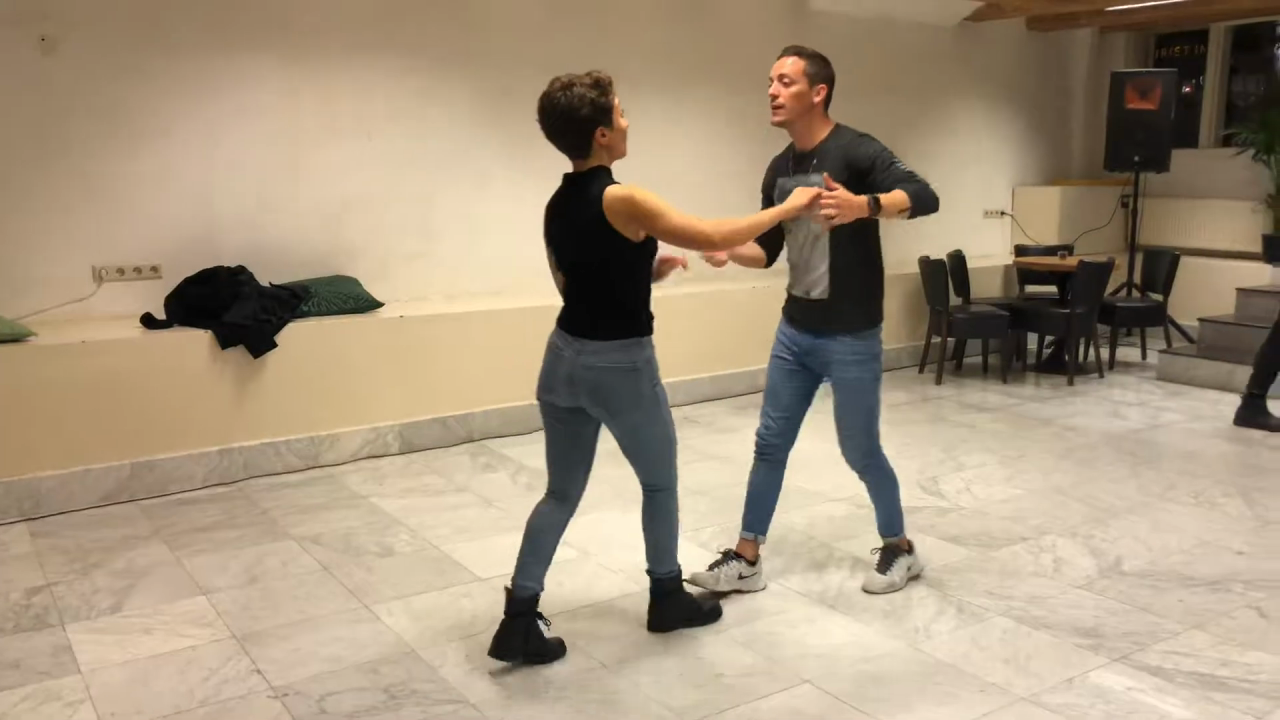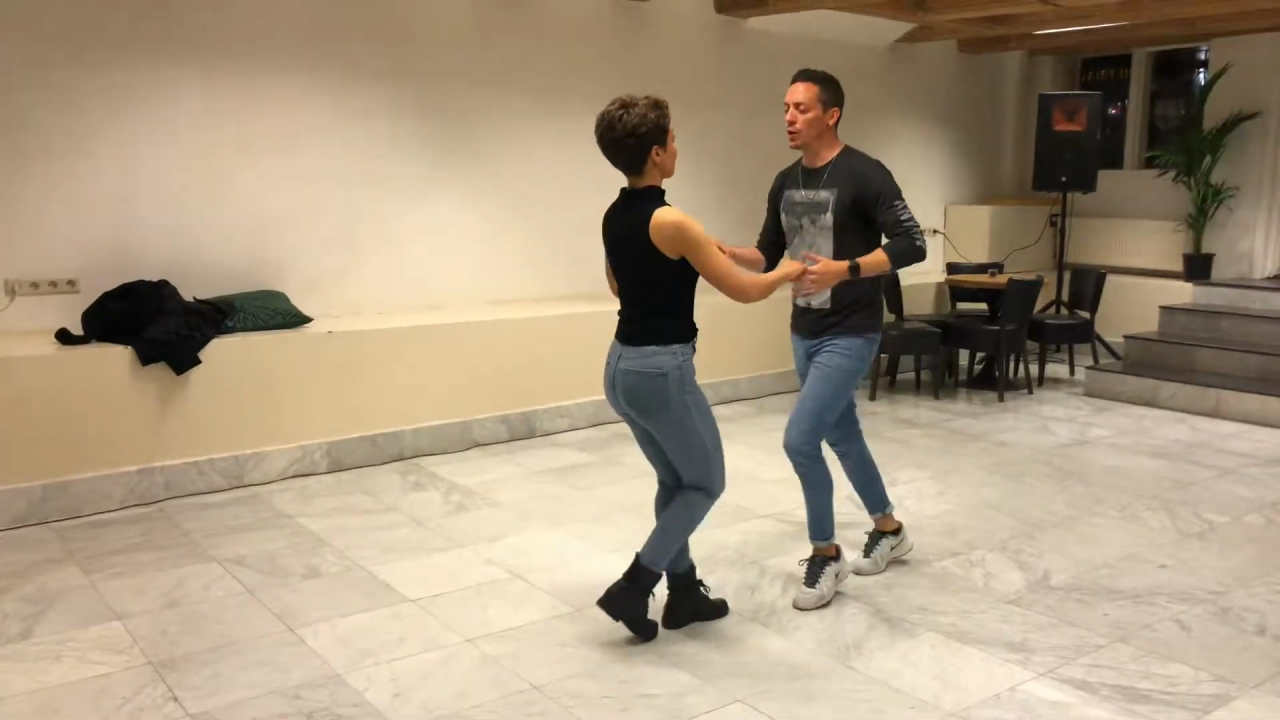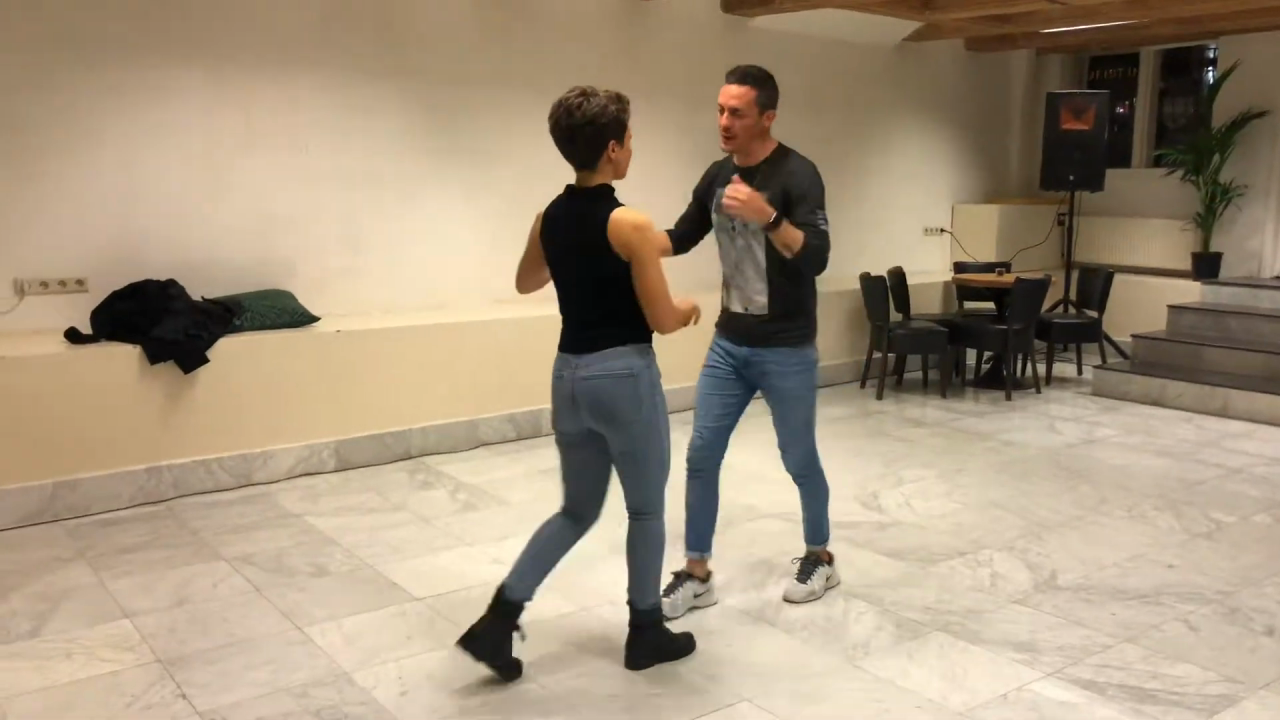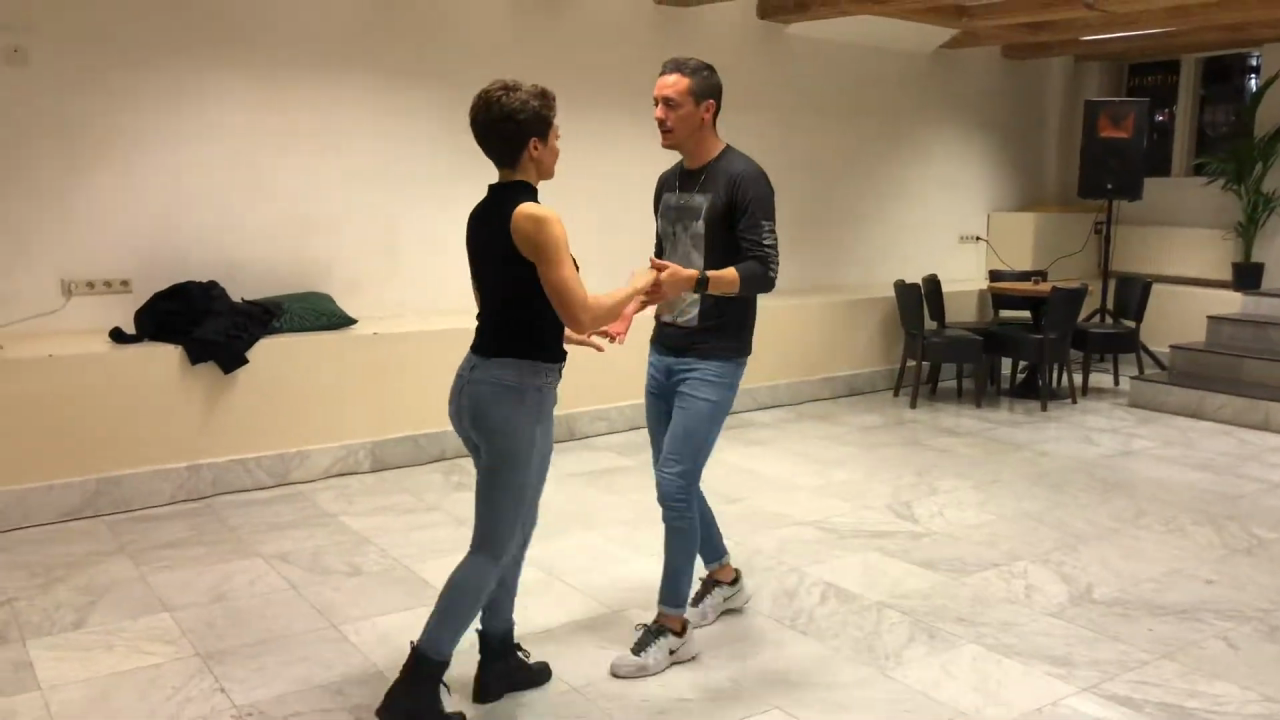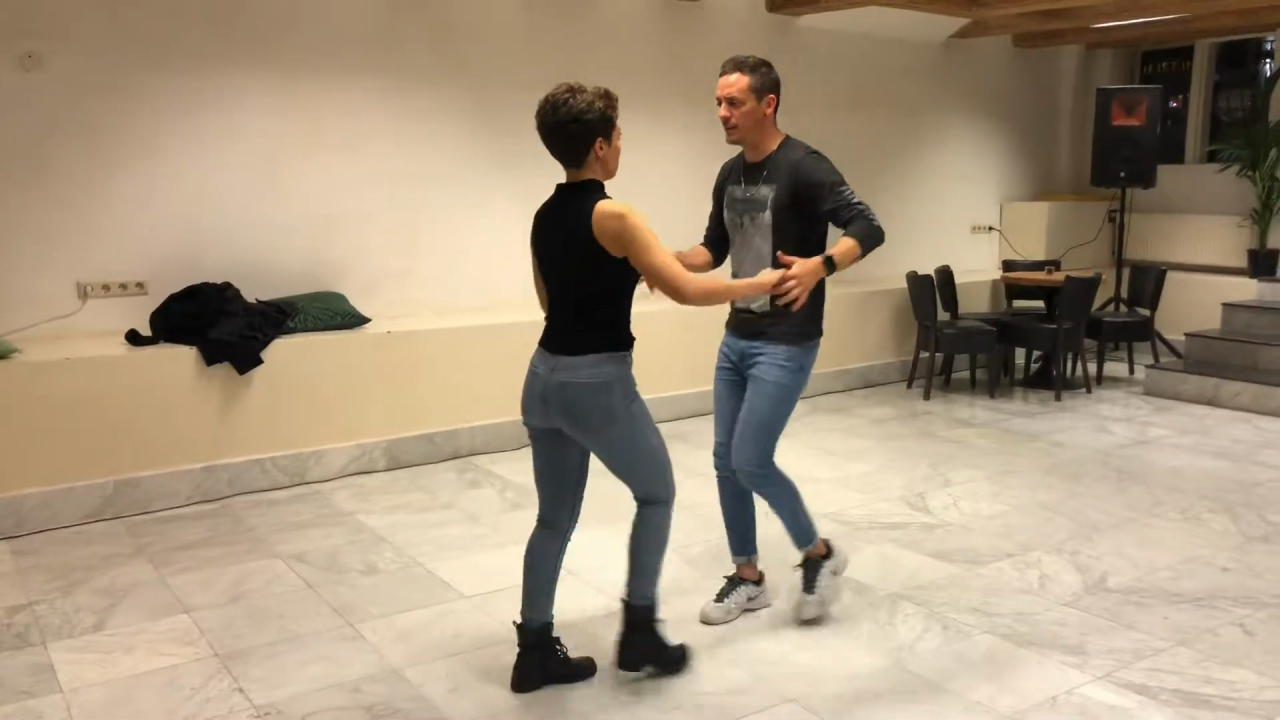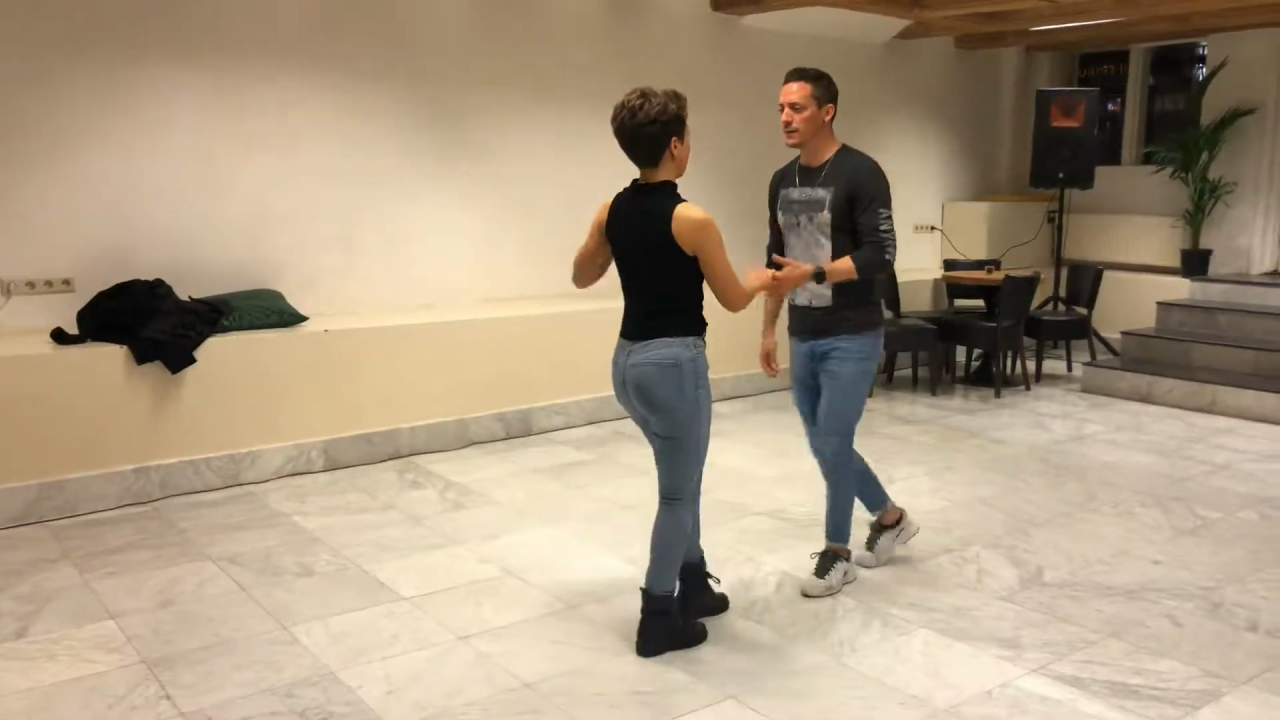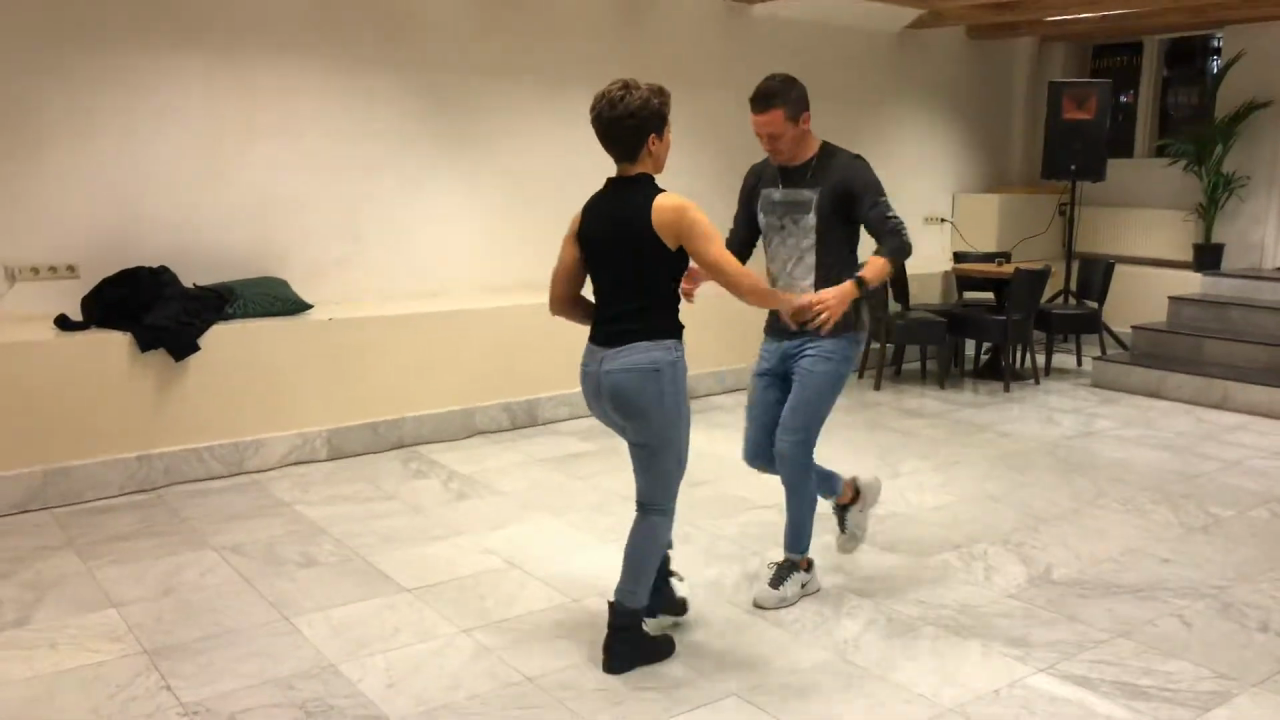
dt=0.7s
person 1, frame 1
left shoulder: (558, 207)
right shoulder: (620, 200)
right elbow: (718, 238)
left wrist: (643, 267)
right wrist: (791, 206)
left hip: (564, 358)
right hip: (620, 365)
left knee: (563, 490)
right knee: (659, 483)
left ankle: (520, 620)
right ankle: (667, 598)
person 1, frame 2
left shoulder: (615, 217)
right shoulder: (670, 222)
right elbow: (744, 290)
right wrist: (789, 270)
left hip: (623, 365)
right hip: (659, 371)
left knee: (675, 480)
right knee: (704, 484)
left ankle: (685, 594)
right ankle: (634, 586)
person 1, frame 3
left shoulder: (549, 218)
right shoulder: (629, 224)
left elbow: (525, 282)
right elbow: (660, 318)
right wrist: (687, 308)
left hip: (570, 375)
right hip: (624, 376)
left knee: (577, 509)
right knee: (646, 508)
left ankle: (496, 621)
right ankle: (646, 633)
person 1, frame 4
left shoulder: (481, 215)
right shoulder: (536, 219)
right elbow: (581, 314)
left wrist: (561, 332)
right wrist: (637, 284)
left hip: (475, 382)
right hip: (516, 393)
left knee: (502, 532)
right knee: (498, 545)
left ankle: (500, 659)
person 1, frame 5
left shoulder: (545, 217)
right shoulder: (611, 216)
right elbow: (686, 290)
right wrist: (761, 281)
left hip: (544, 377)
right hip: (597, 383)
left knee: (554, 517)
right knee: (657, 495)
left ankle: (535, 650)
right ankle: (638, 630)
person 1, frame 6
left shoulder: (614, 210)
right shoulder: (692, 219)
left elbow: (582, 276)
right elbow: (734, 299)
right wrist: (763, 278)
left hip: (628, 360)
right hip: (672, 363)
left knee: (679, 477)
right knee: (678, 493)
left ankle: (691, 587)
right ankle: (659, 621)
person 1, frame 7
left shoulder: (589, 213)
right shoulder: (668, 209)
left elbow: (561, 302)
right elbow: (742, 285)
right wrist: (789, 303)
left hip: (597, 366)
right hip: (651, 367)
left knee: (658, 470)
right knee: (658, 501)
left ankle: (653, 580)
right ankle: (624, 635)
person 2, frame 1
left shoulder: (857, 150)
right shoulder: (779, 169)
left elbow: (925, 199)
left wrist: (863, 205)
right wrist: (732, 251)
left hip: (852, 336)
right hip: (796, 330)
left knee: (859, 451)
right knee: (770, 442)
left ankle: (899, 549)
right ankle: (746, 558)
person 2, frame 2
left shoulder: (865, 174)
right shoulder: (785, 183)
left elbow: (911, 244)
right elbow: (769, 255)
left wrist: (846, 270)
right wrist: (723, 252)
left hip: (849, 336)
right hip: (805, 334)
left knee: (799, 440)
right knee: (842, 437)
left ankle: (825, 554)
right ankle: (888, 528)
person 2, frame 3
left shoulder: (797, 175)
right shoulder: (716, 176)
left elbow: (815, 257)
right elbow: (682, 237)
left wrist: (766, 216)
left hip: (786, 349)
right hip: (728, 344)
left knee: (798, 457)
right knee: (700, 454)
left ankle: (819, 558)
right ankle: (697, 573)
person 2, frame 4
left shoulder: (744, 179)
right shoulder: (667, 183)
left elbow: (763, 273)
left wrist: (694, 282)
right wrist: (631, 306)
left hip: (714, 360)
right hip: (664, 354)
left knee: (673, 485)
right knee: (675, 481)
left ankle: (671, 626)
right ankle: (724, 577)
person 2, frame 5
left shoulder: (804, 167)
right shoulder: (728, 175)
left elbow: (869, 230)
left wrist: (821, 264)
right wrist: (677, 261)
left hip: (787, 343)
right hip: (736, 339)
left knee: (752, 462)
right knee: (727, 459)
left ankle: (818, 554)
right ankle: (747, 576)
person 2, frame 6
left shoulder: (861, 173)
right shoulder: (781, 181)
left elbow: (881, 255)
left wrist: (814, 274)
right wrist: (769, 330)
left hip: (853, 337)
right hip: (804, 339)
left knee: (834, 450)
right knee: (825, 450)
left ankle: (837, 551)
right ankle: (890, 516)
person 2, frame 7
left shoulder: (848, 172)
right shoulder: (758, 178)
left elbow: (896, 241)
right elbow: (738, 248)
left wrist: (852, 288)
right wrist: (701, 274)
left hip: (828, 339)
right hip: (777, 338)
left knee: (790, 448)
right knee: (760, 452)
left ankle: (798, 564)
right ankle: (850, 492)
